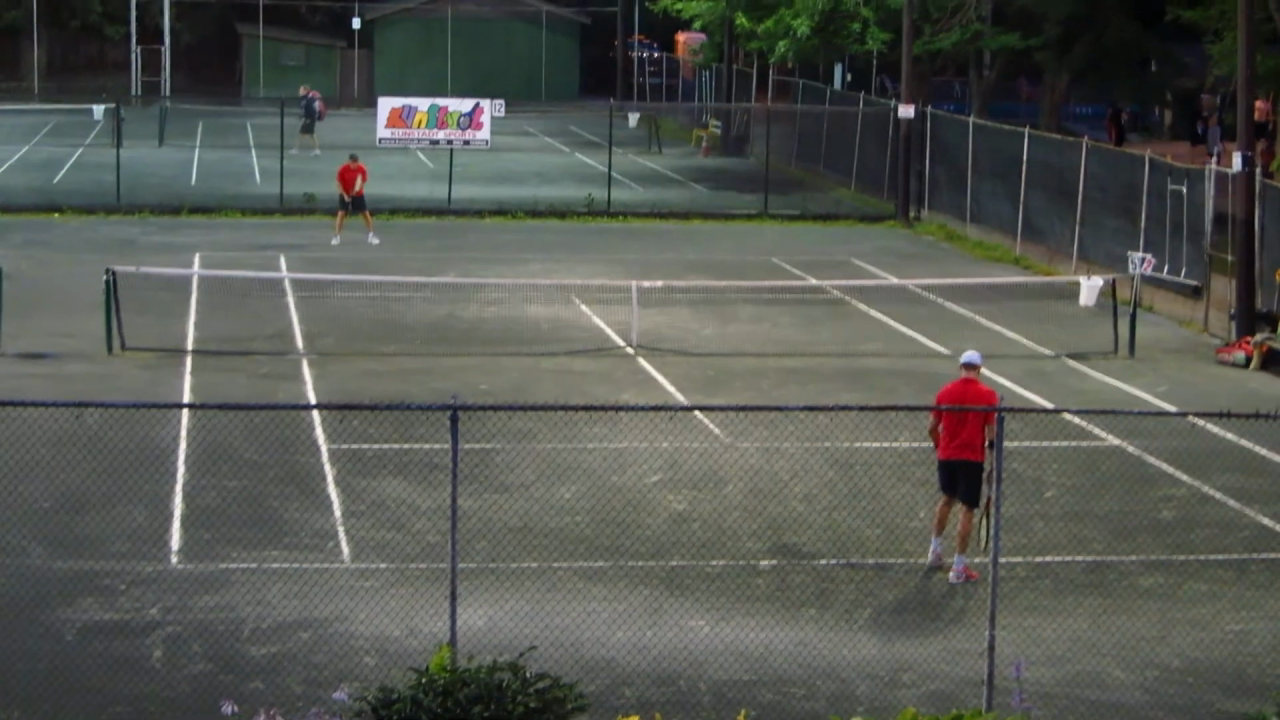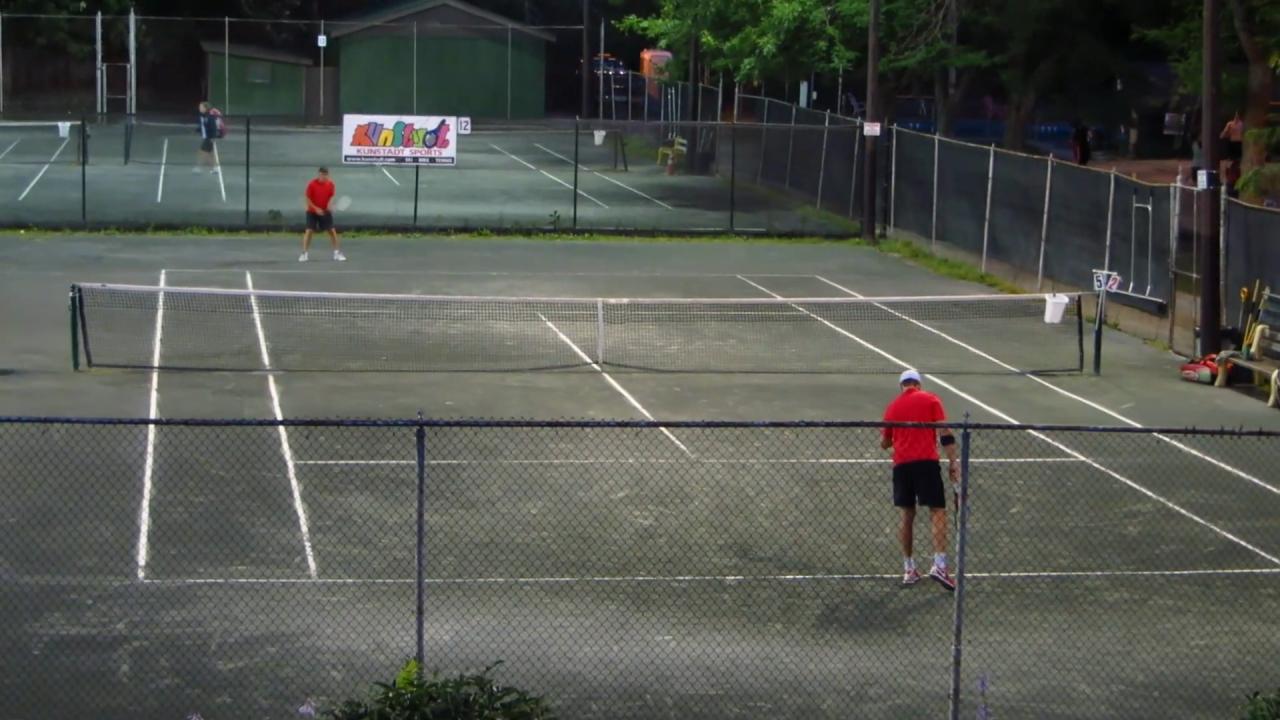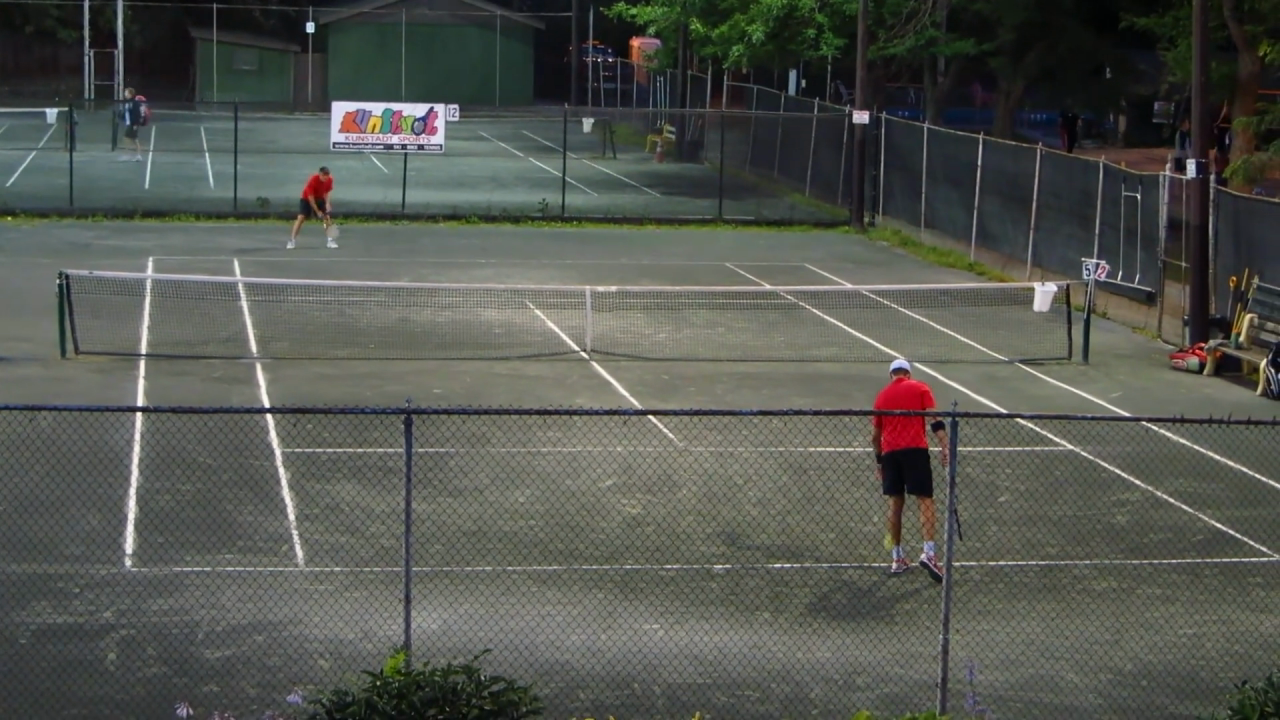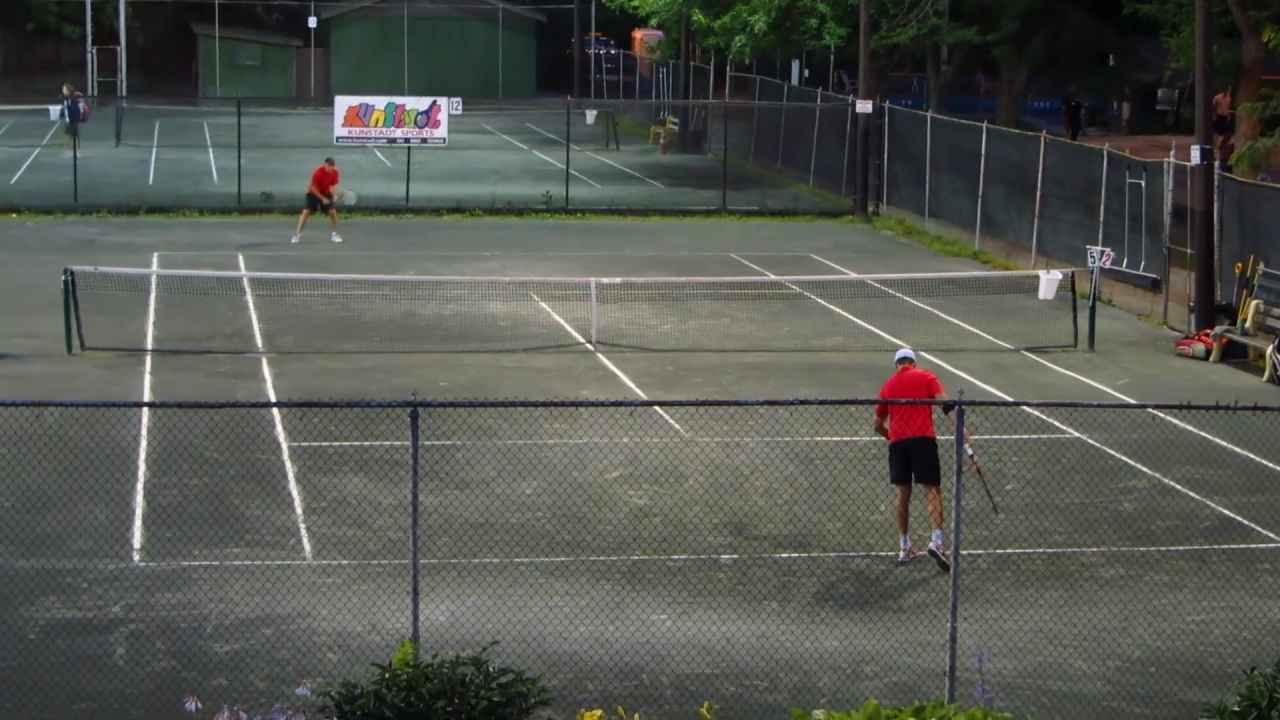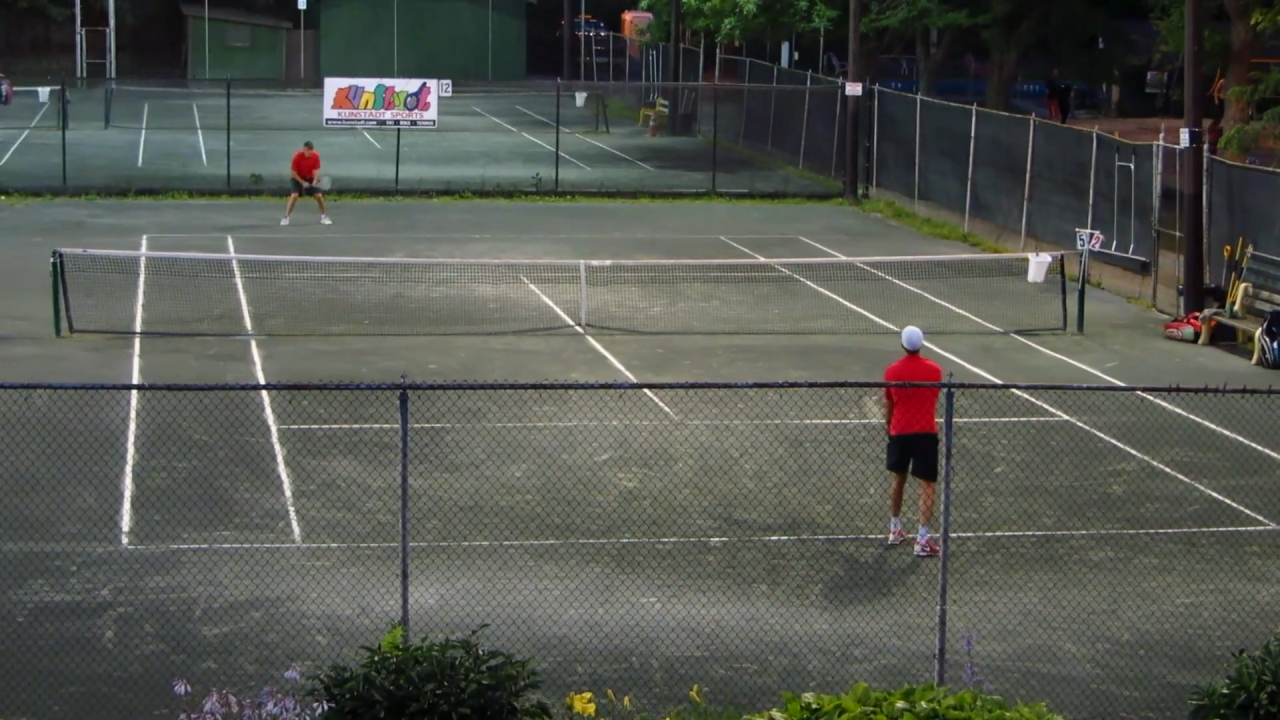
dt=1s
person 1, frame 1
left shoulder: (945, 392)
right shoulder: (987, 395)
left elbow: (932, 428)
right elbow: (991, 434)
left hip: (946, 457)
right hip: (971, 460)
left knee: (946, 499)
right knee: (967, 511)
left ankle: (935, 549)
right ankle: (958, 568)
person 1, frame 2
left shoulder: (892, 406)
right shoulder: (930, 399)
left elbow: (885, 443)
right elbow: (944, 432)
right wrist: (953, 462)
left hip: (901, 464)
right hip: (926, 461)
left knee: (907, 515)
right knee: (937, 512)
left ankle: (909, 569)
right ankle: (939, 565)
person 1, frame 3
left shoulder: (882, 396)
right shoulder: (920, 388)
left elbow: (876, 436)
right elbow: (935, 420)
left wrist: (879, 461)
right wrist: (945, 447)
left hip: (889, 453)
right hip: (915, 450)
left knee: (895, 504)
right knee: (925, 501)
left ankle: (897, 558)
right ankle: (928, 552)
person 1, frame 4
left shoulder: (887, 386)
right shoulder: (926, 376)
left elbow: (878, 425)
right elbow: (944, 402)
left hip: (898, 442)
right hip: (922, 438)
left knee: (902, 493)
right knee: (932, 491)
left ankle: (905, 546)
right ankle: (937, 540)
person 1, frame 5
left shoulder: (892, 371)
right shoulder: (935, 370)
left wrist: (890, 426)
left hip: (899, 433)
right hip: (925, 433)
left knee: (898, 480)
right knee: (927, 485)
left ankle: (895, 529)
right ankle: (923, 540)
